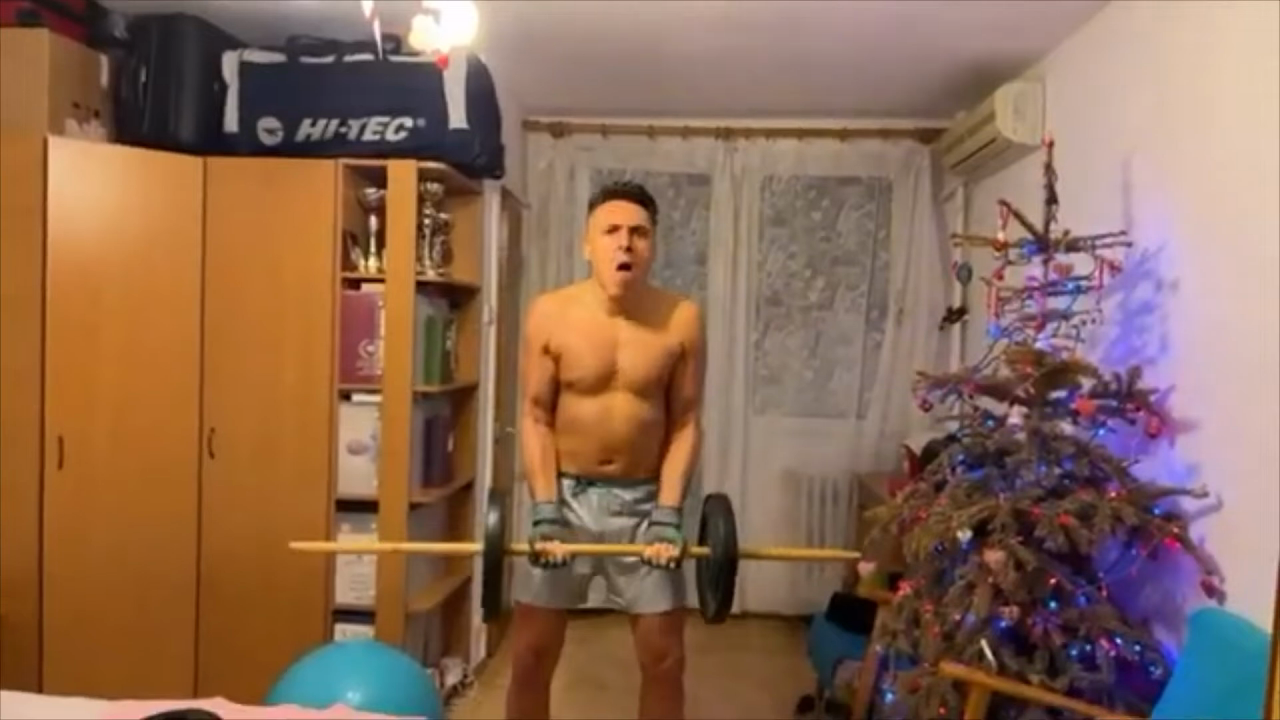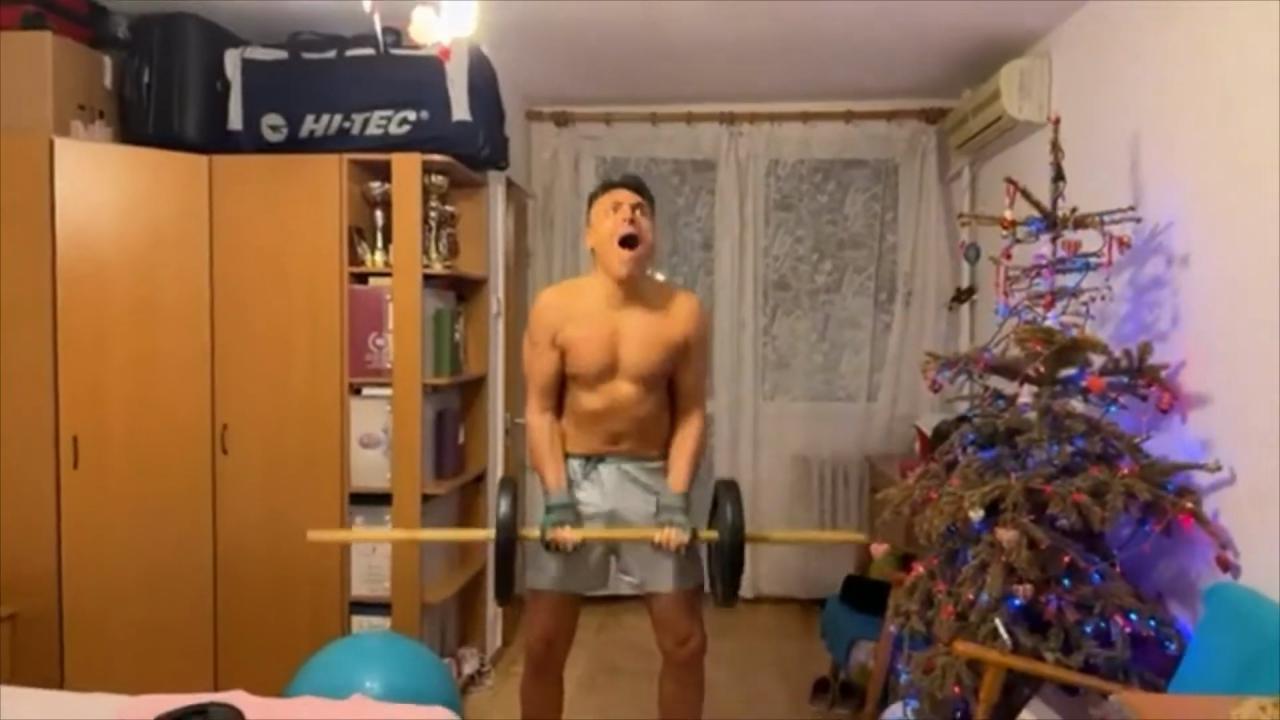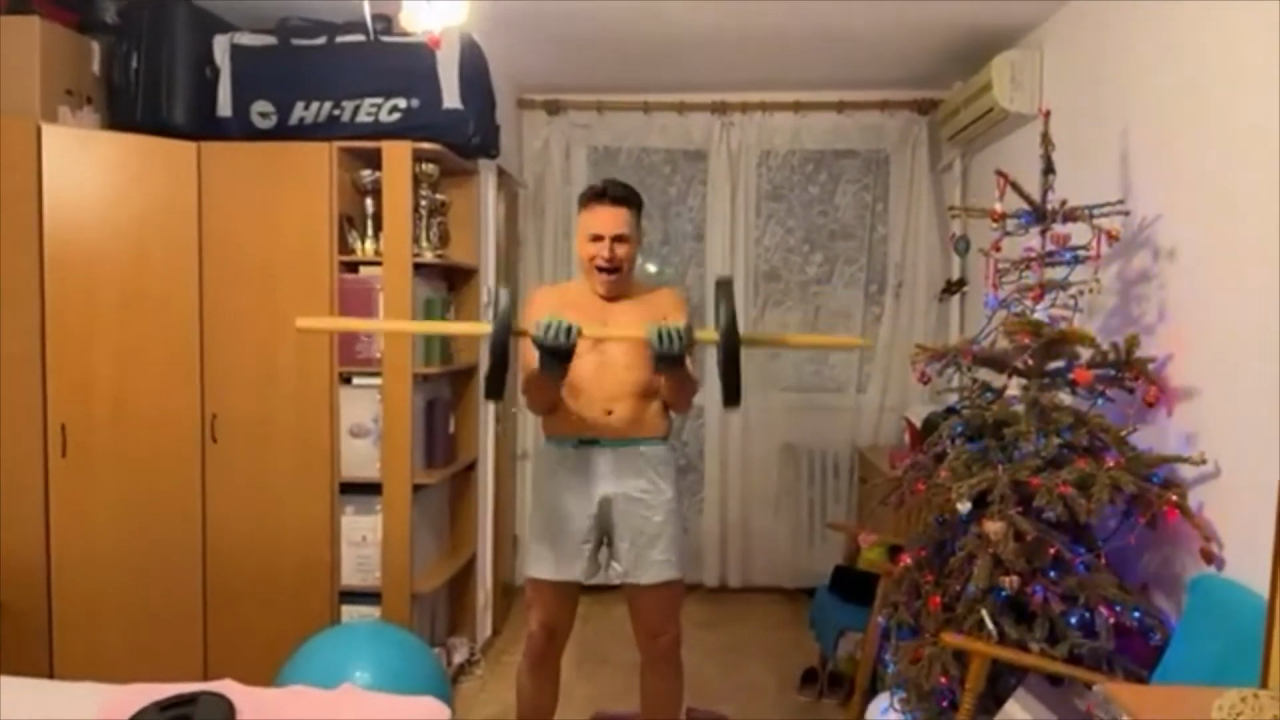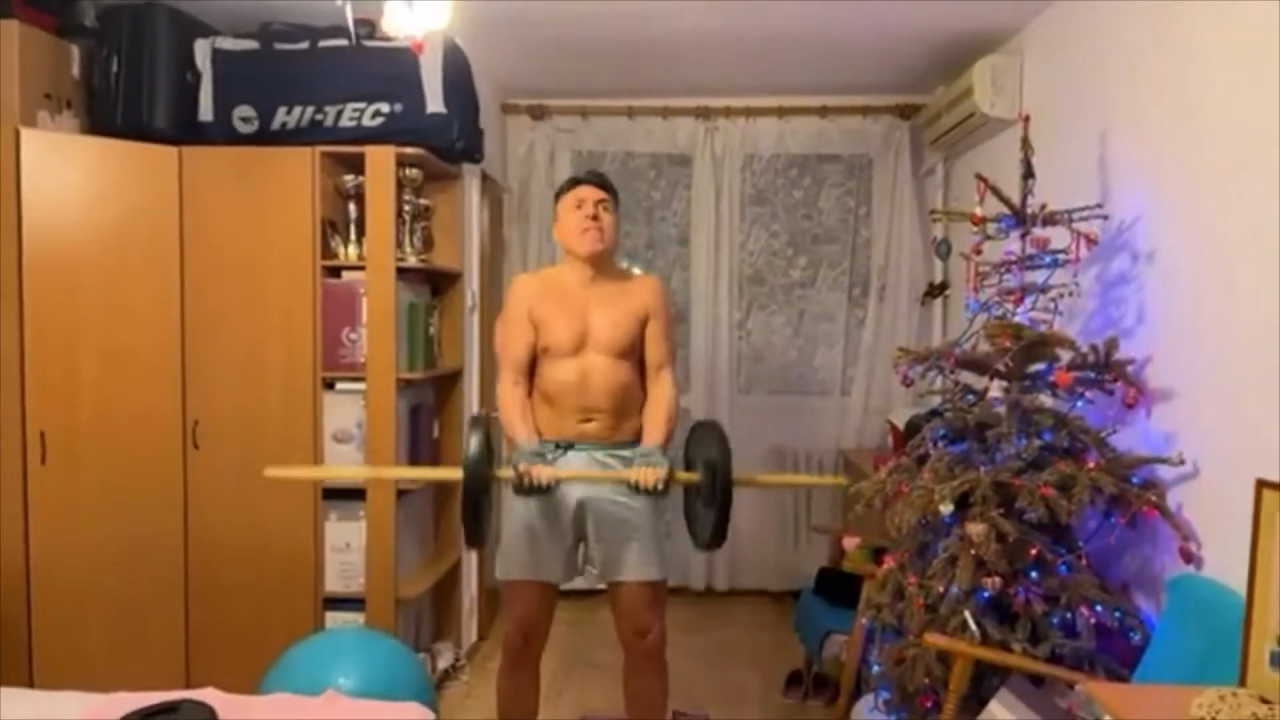
dt=1s
person 1, frame 1
left shoulder: (682, 320)
right shoulder: (549, 314)
left elbow: (685, 422)
right elbow: (536, 418)
left wrist: (670, 513)
right wrist: (545, 511)
left hip: (643, 501)
right hip: (567, 495)
left knee: (664, 659)
right knee: (531, 656)
person 1, frame 2
left shoulder: (685, 311)
right shoulder: (554, 306)
left elbow: (690, 412)
right elbow: (541, 410)
left wrist: (676, 503)
right wrist: (557, 504)
left hip: (650, 479)
right hip: (577, 477)
left knee: (685, 644)
right knee: (542, 645)
person 1, frame 3
left shoulder: (664, 305)
right shoulder: (548, 302)
left elbow: (681, 399)
right elbow: (537, 400)
left wrist: (673, 360)
right wrist: (550, 359)
left hip: (645, 470)
right hip: (567, 468)
left knee: (661, 637)
right knee: (543, 633)
person 1, frame 4
left shoulder: (646, 291)
right shoulder: (528, 291)
left elbow: (661, 380)
right elbow: (511, 381)
left wrist: (653, 454)
right wrist: (527, 453)
left hip: (623, 470)
right hip: (546, 467)
left knee: (646, 634)
right knee: (521, 635)
